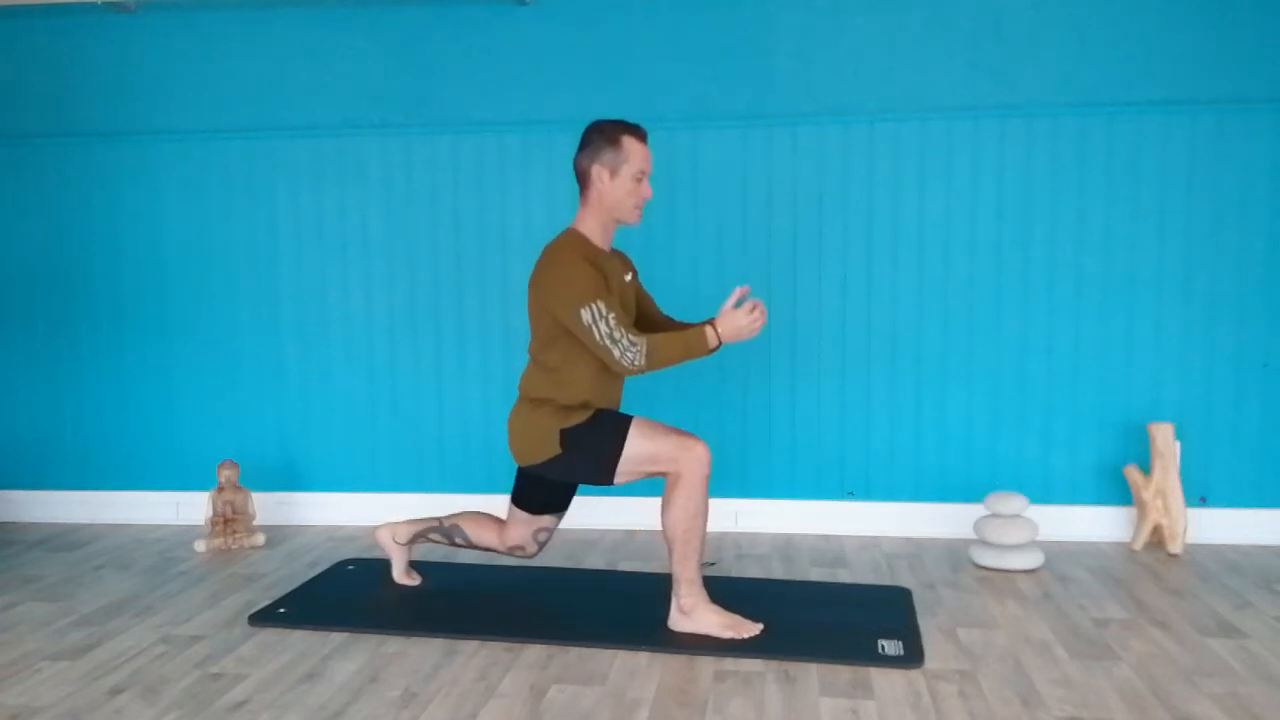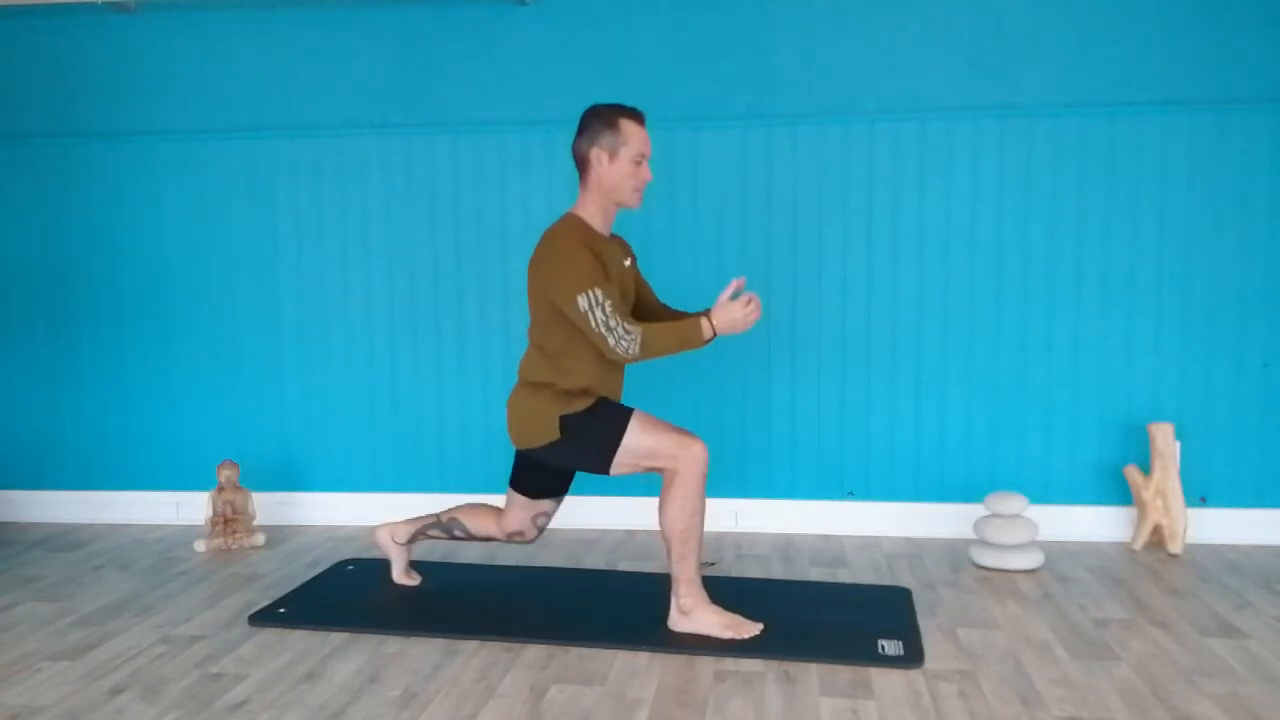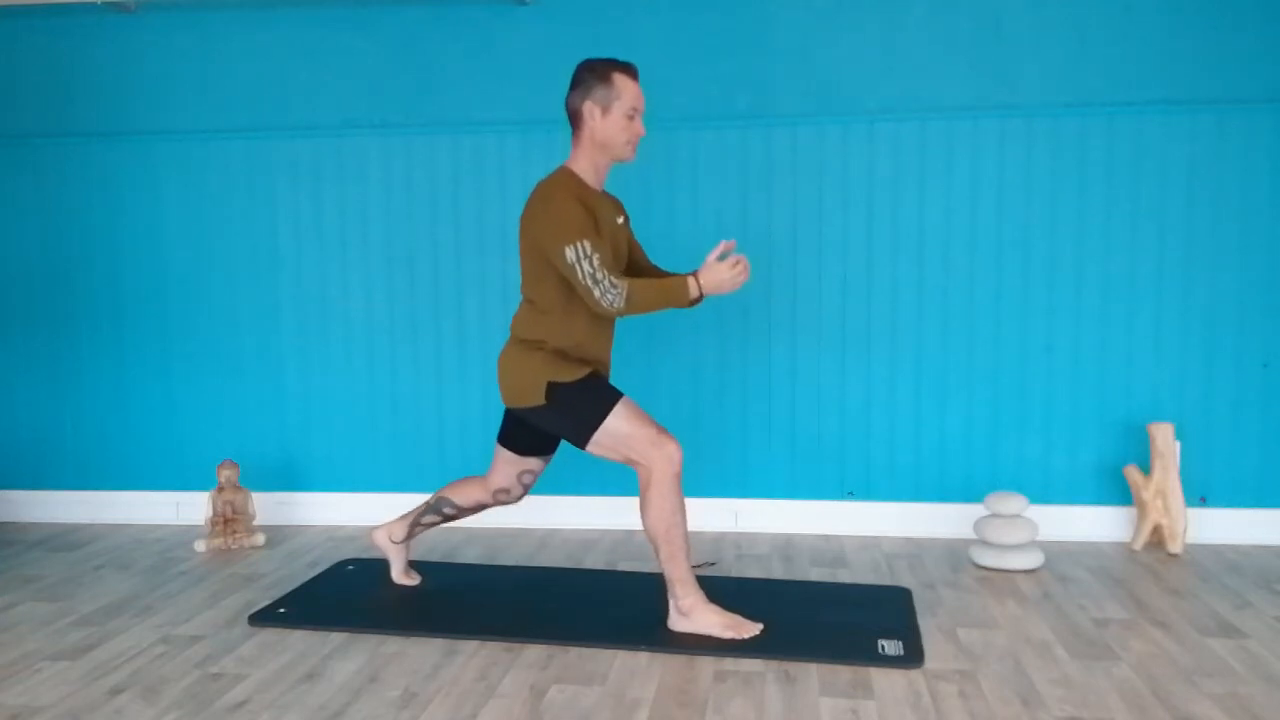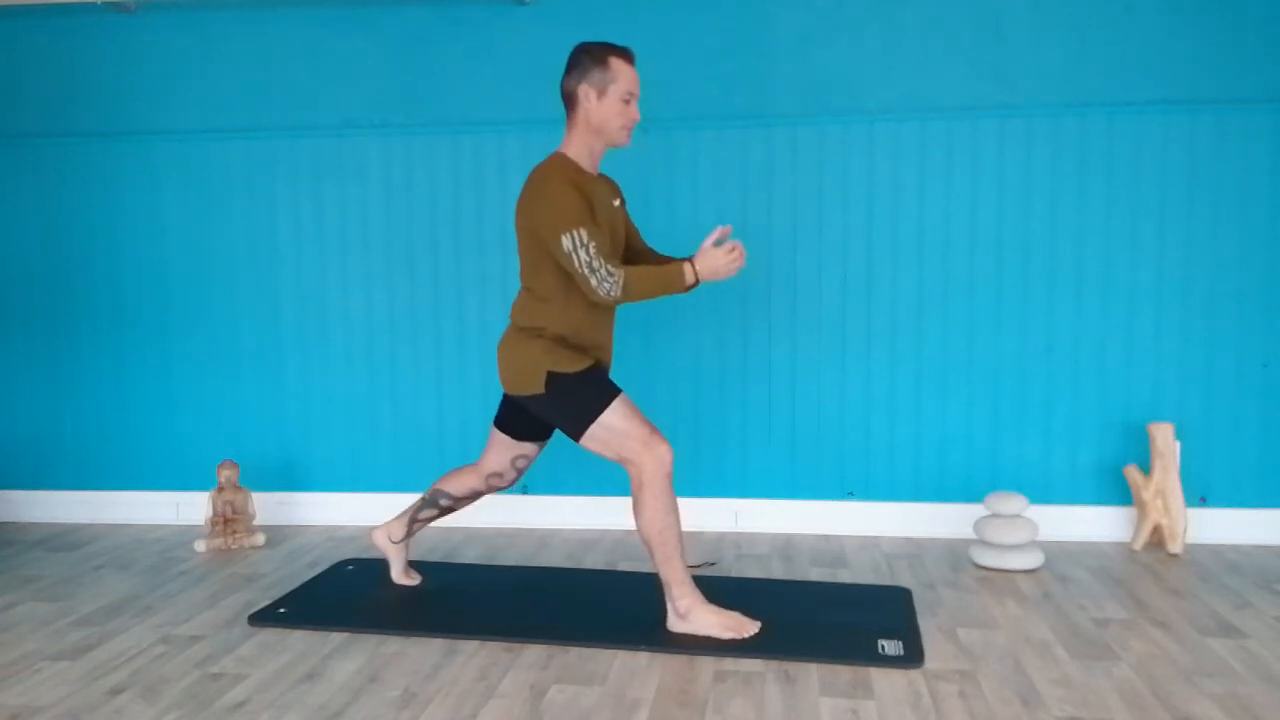
dt=0.4s
person 1, frame 1
left shoulder: (615, 264)
right shoulder: (567, 265)
left elbow: (658, 330)
right elbow: (627, 354)
left wrist: (715, 325)
right wrist: (715, 335)
left hip: (564, 426)
right hip: (555, 428)
left knee: (516, 542)
right knee: (690, 456)
left ankle: (401, 535)
right ankle: (689, 605)
person 1, frame 2
left shoulder: (615, 249)
right shoulder: (566, 249)
left elbow: (652, 316)
right elbow: (621, 341)
left wrist: (711, 315)
right wrist: (710, 327)
left hip: (558, 409)
right hip: (556, 411)
left knee: (516, 528)
right knee: (687, 454)
left ankle: (401, 535)
right ankle: (689, 606)
person 1, frame 3
left shoulder: (606, 206)
right shoulder: (558, 202)
left elbow: (641, 276)
right elbow: (608, 296)
left wrist: (700, 280)
right wrist: (698, 287)
left hip: (552, 372)
right hip: (547, 372)
left knee: (503, 487)
right knee: (661, 453)
left ankle: (396, 533)
right ankle: (688, 606)
person 1, frame 4
left shoulder: (603, 189)
right shoulder: (554, 188)
left elbow: (638, 259)
right elbow: (605, 283)
left wrist: (696, 263)
right wrist: (695, 272)
left hip: (553, 359)
right hip: (547, 360)
left knee: (495, 473)
right knee: (652, 454)
left ankle: (395, 533)
right ankle: (685, 607)
